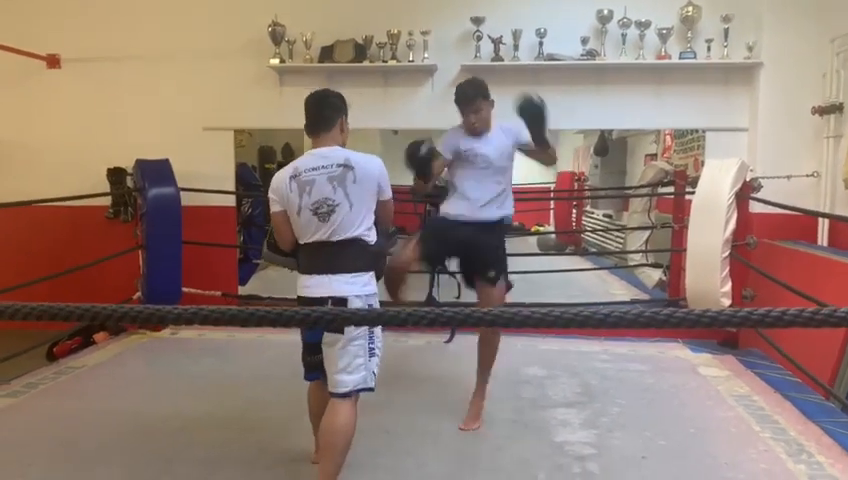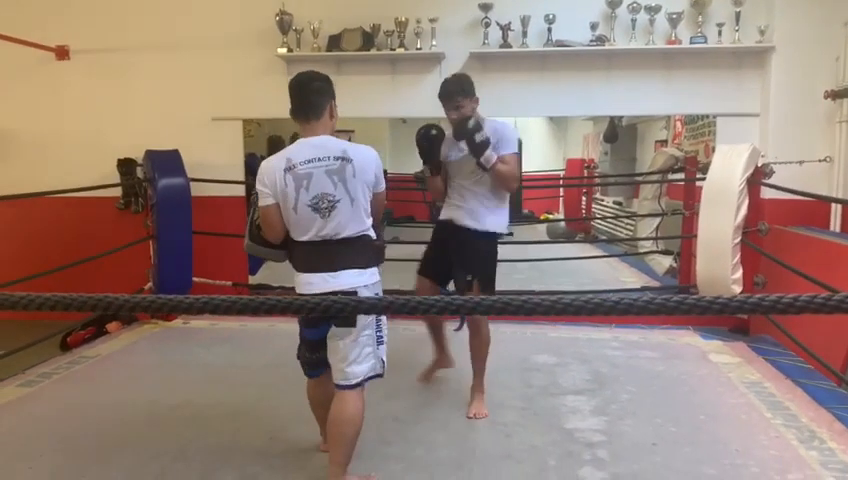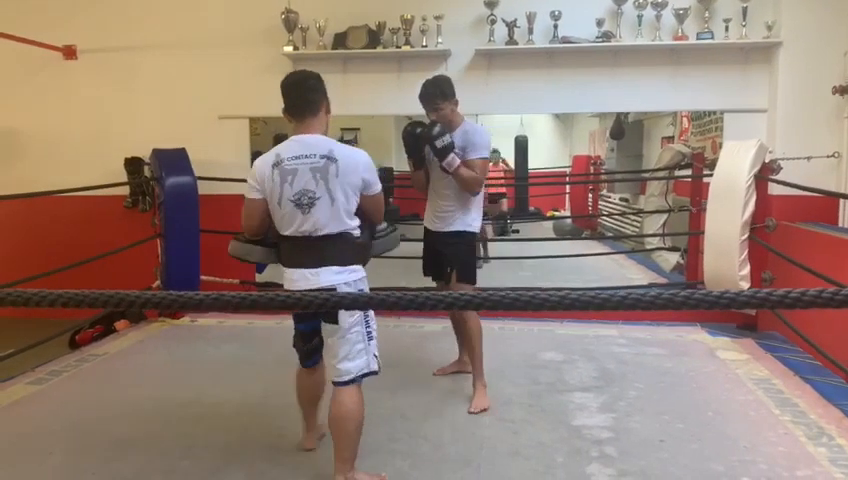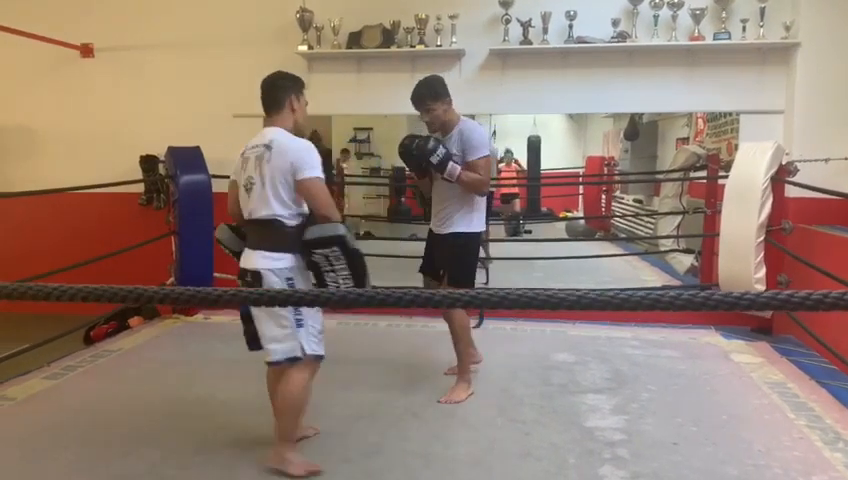
dt=0.4s
person 1, frame 1
left shoulder: (284, 178)
right shoulder: (369, 166)
left elbow: (286, 241)
right elbow: (386, 219)
left hip: (311, 286)
right hip: (353, 287)
left knee: (320, 376)
right knee: (344, 390)
left ankle: (322, 447)
person 1, frame 2
left shoulder: (272, 167)
right shoulder: (365, 157)
left elbow: (274, 235)
left hip: (309, 283)
right hip: (357, 280)
left knee: (318, 371)
right knee: (350, 382)
left ankle: (329, 437)
person 1, frame 3
left shoulder: (265, 165)
right shoulder: (354, 159)
left elbow: (252, 227)
right elbow: (376, 216)
left hip: (296, 276)
right hip: (341, 276)
left knee: (309, 358)
right knee: (348, 378)
left ankle: (311, 429)
person 1, frame 4
left shoulder: (249, 151)
right shoulder: (298, 147)
left elbow: (235, 209)
right elbow: (325, 210)
left hip: (259, 259)
right hip: (282, 264)
left knee: (285, 356)
right knee: (302, 359)
left ankle: (287, 427)
person 2, frame 1
left shoulder: (511, 130)
right shoulder: (453, 138)
left elbow: (547, 160)
right elbow: (434, 177)
left wrist: (538, 132)
right wrist: (422, 173)
left hip: (490, 227)
right hip: (452, 222)
right knee: (401, 264)
left ankle: (478, 399)
person 2, frame 2
left shoulder: (501, 131)
right shoulder: (446, 141)
left elbow: (512, 181)
right elbow: (438, 194)
left wrist: (482, 151)
right wrist: (430, 163)
left hip: (482, 231)
right hip: (448, 226)
left knee: (475, 311)
right knee: (424, 294)
left ankle: (478, 390)
right ankle: (442, 354)
person 2, frame 3
left shoulder: (474, 134)
right shoulder: (429, 136)
left elbow: (475, 184)
right elbow: (422, 186)
left wrist: (447, 156)
right wrist: (414, 157)
left hip: (461, 229)
right hip: (434, 227)
left ankle: (480, 383)
right ankle: (465, 358)
person 2, frame 4
left shoulder: (472, 132)
right shoulder: (435, 139)
left elbow: (482, 185)
left wrist: (446, 165)
right wrist: (419, 169)
left hip: (463, 230)
right hip: (439, 227)
right knee: (434, 291)
left ankle: (464, 380)
right ankle: (471, 352)
